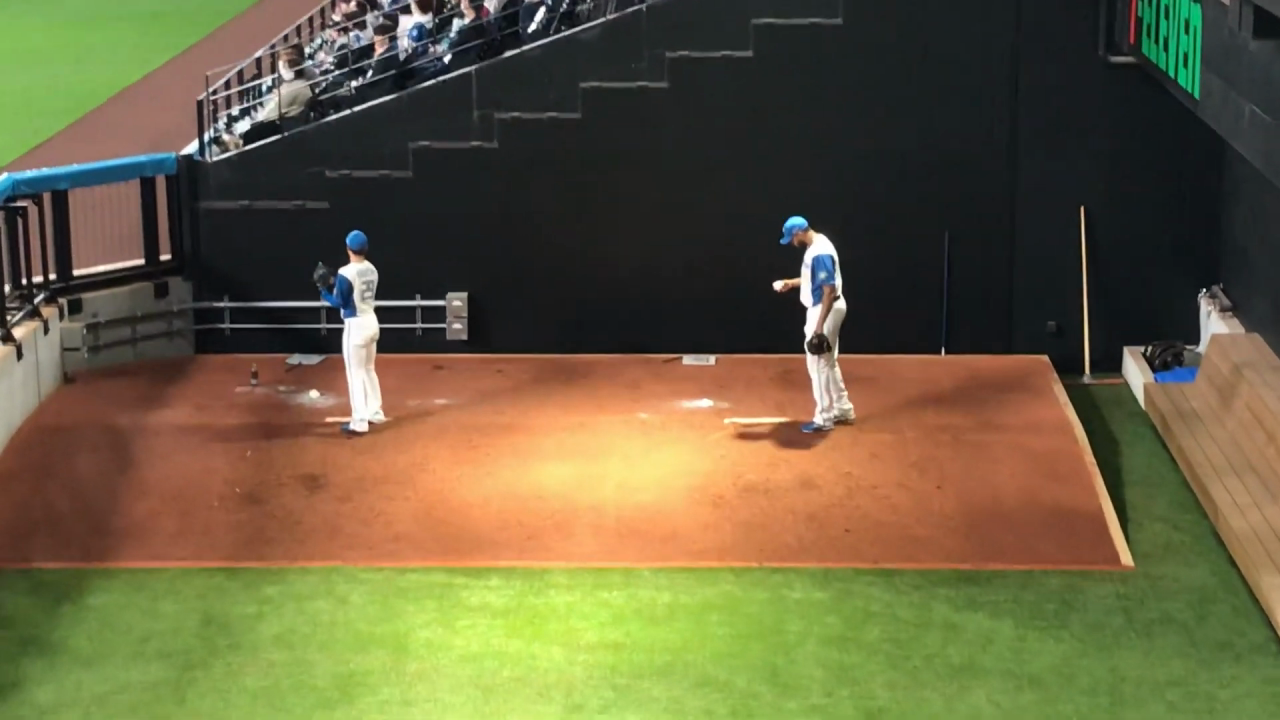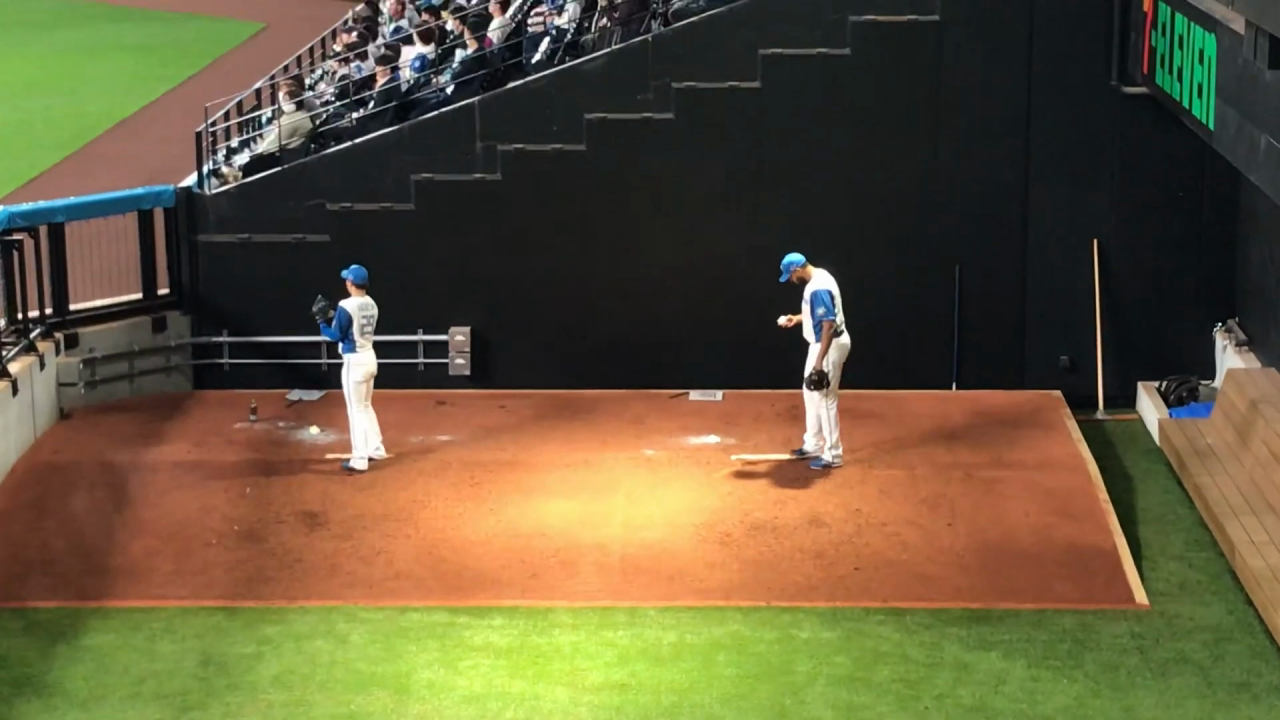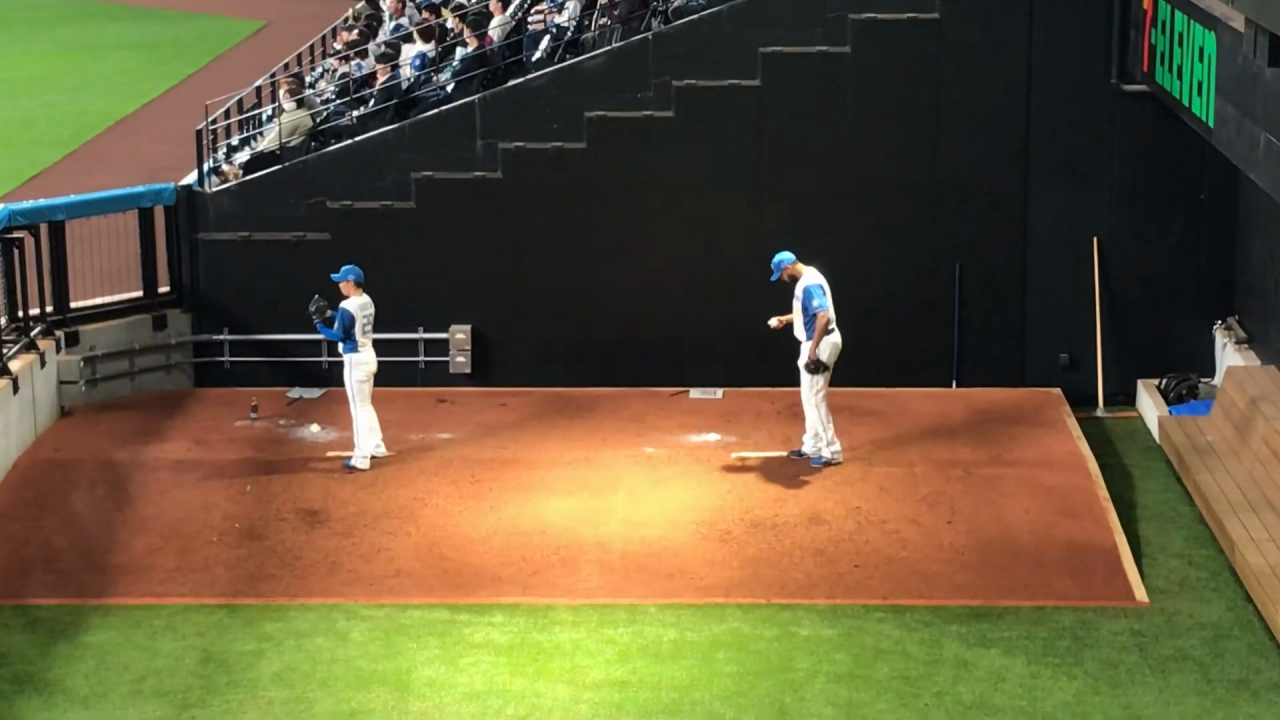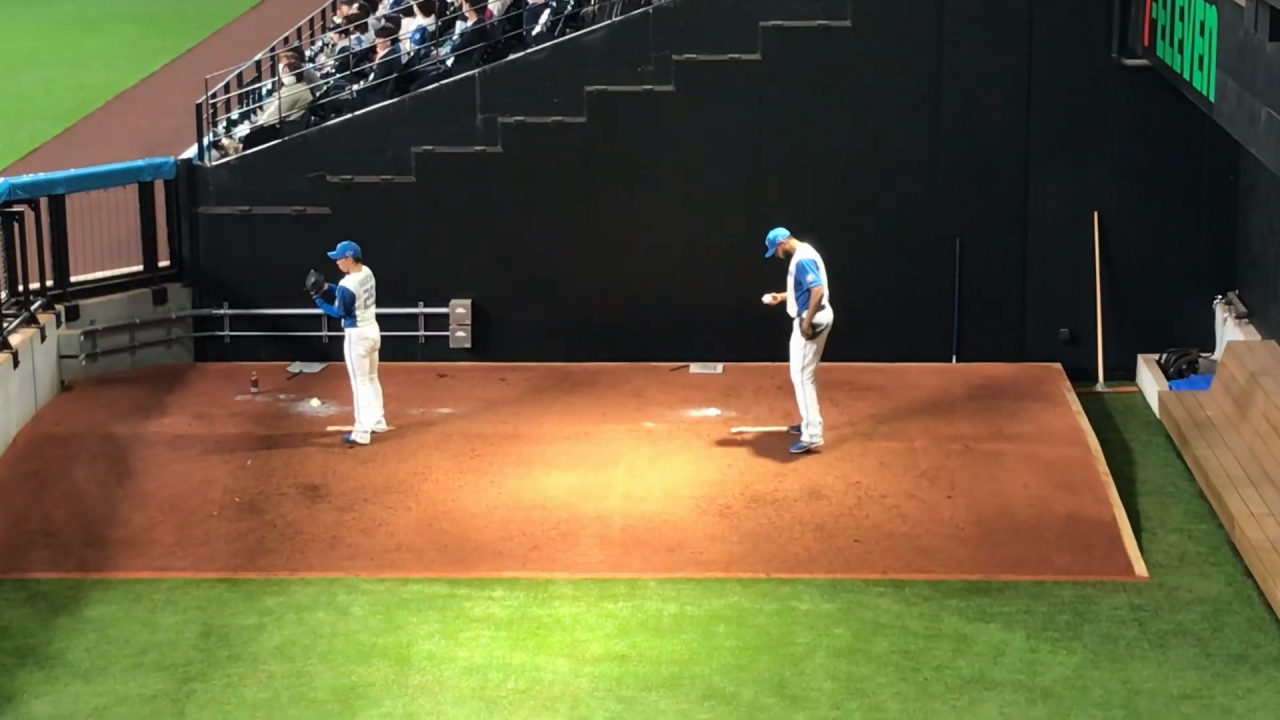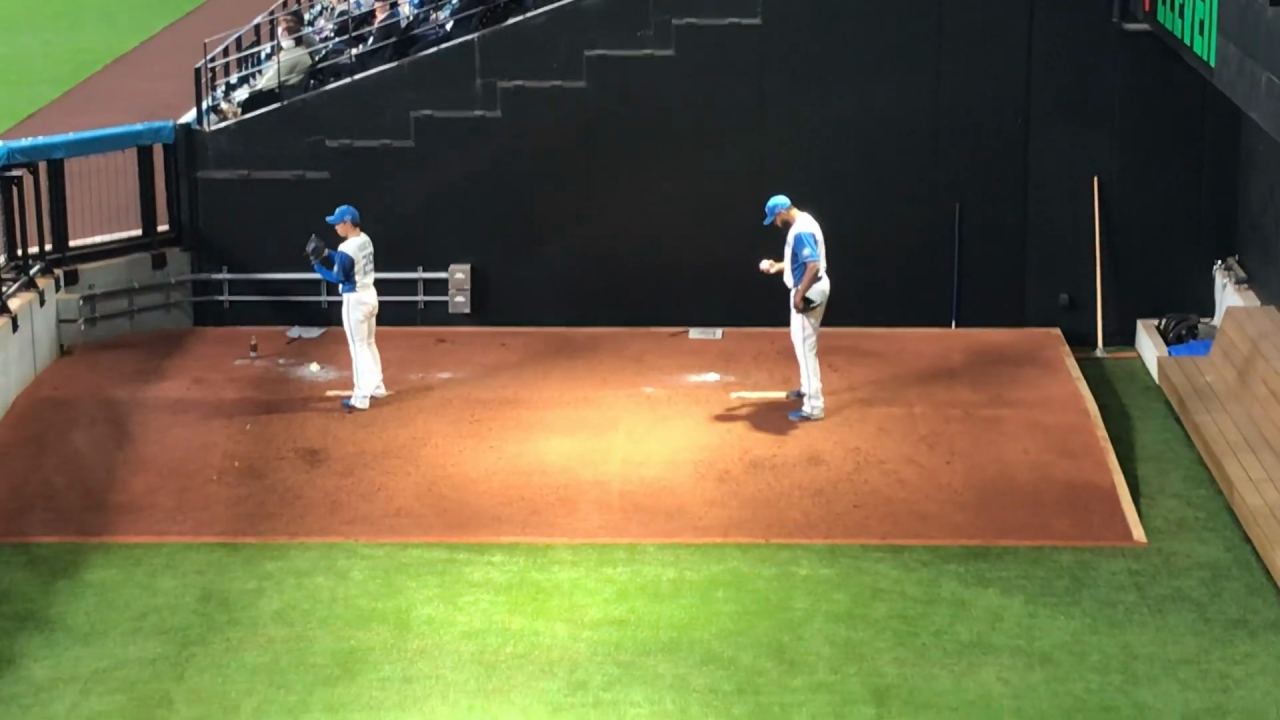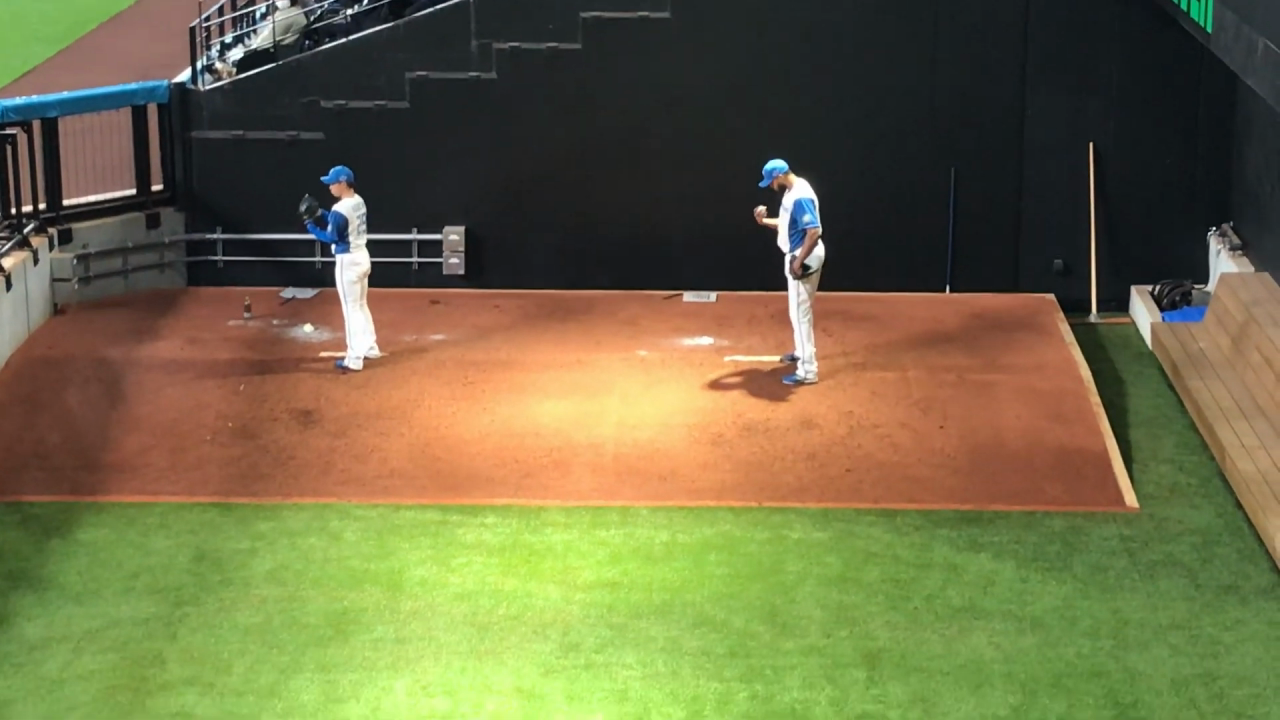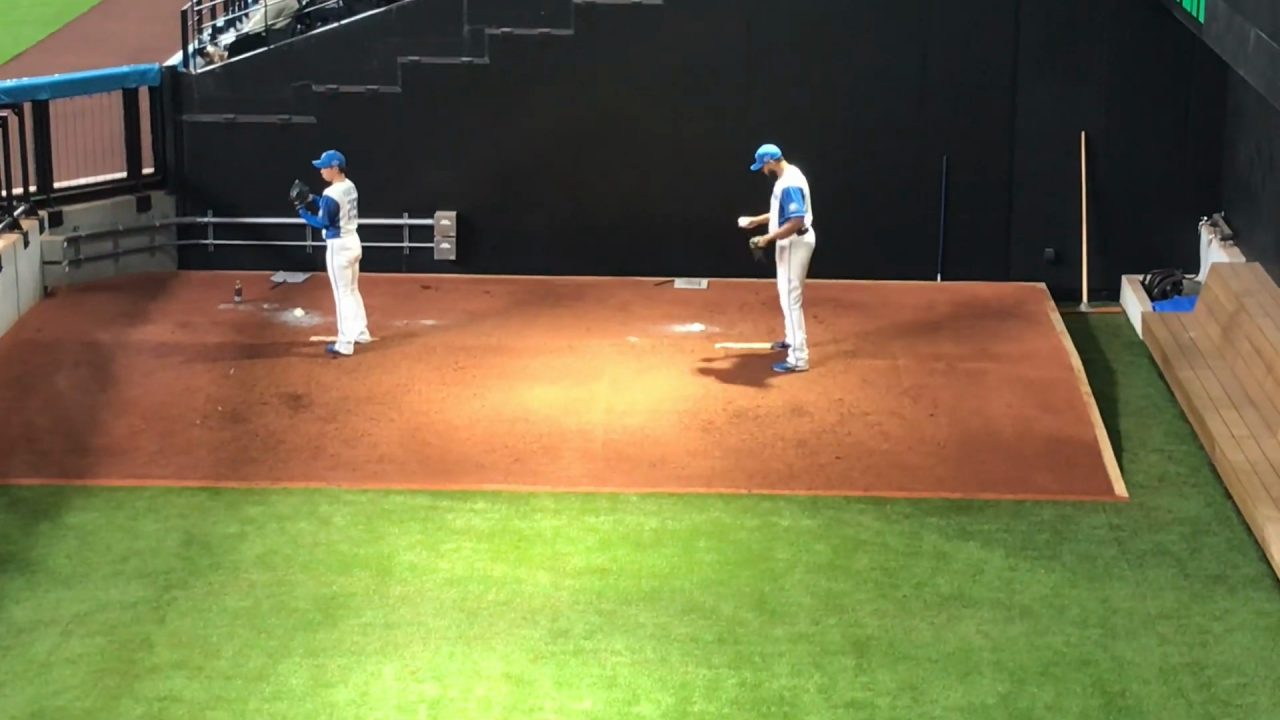
dt=0.4s
person 1, frame 1
left shoulder: (820, 253)
right shoulder: (816, 245)
left elbow: (829, 291)
left wrist: (820, 325)
right wrist: (792, 283)
left hip: (825, 310)
right hip: (820, 308)
left knee: (818, 362)
right knee: (828, 361)
left ankle: (824, 418)
right ankle: (843, 409)
person 1, frame 2
left shoulder: (818, 288)
right shoulder: (818, 278)
left elbow: (829, 326)
left wrist: (819, 361)
right wrist: (798, 318)
left hip: (830, 345)
right hip: (820, 343)
left knee: (825, 398)
right knee: (811, 393)
left ankle: (832, 454)
right ankle: (813, 445)
person 1, frame 3
left shoulder: (809, 284)
right shoulder: (806, 279)
left elbow: (823, 316)
left wrist: (813, 349)
right wrist: (786, 319)
left hip: (822, 343)
right hip: (813, 343)
left knee: (815, 397)
right knee: (809, 396)
left ankle: (831, 451)
right ankle: (812, 446)
person 1, frame 4
left shoulder: (802, 259)
right shoulder: (802, 255)
left elbow: (818, 291)
left wrist: (807, 322)
right wrist: (781, 296)
left hip: (812, 320)
right hip: (811, 319)
left knee: (801, 375)
right knee: (804, 374)
right ankle: (809, 423)
person 1, frame 5
left shoulder: (801, 231)
right shoulder: (802, 223)
left elbow: (813, 266)
left wrist: (799, 295)
right wrist: (778, 266)
left hip: (809, 291)
right hip: (809, 289)
left knee: (806, 346)
right knee: (800, 340)
right ankle: (807, 388)
person 1, frame 6
left shoulder: (800, 196)
right shoulder: (791, 192)
left elbow: (814, 232)
left wrist: (799, 262)
right wrist: (764, 220)
left hip: (804, 257)
right hip: (797, 256)
left knee: (800, 311)
right knee: (797, 309)
left ankle: (807, 371)
right ankle: (801, 352)
person 1, frame 7
left shoulder: (790, 184)
right shoulder: (786, 177)
left elbow: (796, 222)
left wrist: (767, 239)
right wrist: (758, 220)
left hip: (794, 244)
right hip: (790, 243)
left knee: (791, 298)
right knee: (786, 293)
left ankle: (798, 358)
right ankle: (792, 339)
person 2, frame 1
left shoulder: (346, 272)
right shoulder: (371, 269)
left elbow: (338, 302)
left wrist: (324, 291)
right wrist: (335, 283)
left hip: (356, 325)
right hip: (371, 321)
left knee: (355, 373)
right knee: (368, 370)
left ankle: (359, 422)
right ankle: (375, 413)
person 2, frame 2
left shoulder: (346, 306)
right shoulder: (371, 304)
left elbow: (336, 335)
left wrist: (322, 323)
right wrist: (334, 316)
left hip: (355, 361)
right hip: (369, 358)
left knee: (355, 410)
right knee: (366, 406)
left ankle: (359, 460)
right ankle: (376, 449)
person 2, frame 3
left shoulder: (347, 306)
right shoulder: (367, 301)
left elbow: (338, 335)
left wrist: (319, 324)
right wrist: (331, 315)
left hip: (355, 360)
right hip: (369, 356)
left knee: (358, 409)
right knee: (366, 405)
left ankle: (361, 459)
right ankle: (376, 447)
person 2, frame 4
left shoulder: (347, 284)
right shoulder: (367, 273)
left elbow: (339, 312)
left wrist: (319, 300)
right wrist: (328, 288)
left hip: (357, 335)
right hip: (372, 330)
left knee: (360, 383)
right knee: (371, 379)
left ankle: (362, 433)
right ankle: (377, 422)
person 2, frame 5
left shoulder: (346, 249)
right shoulder: (366, 240)
left elbow: (338, 278)
left wrist: (318, 266)
right wrist: (328, 254)
left hip: (355, 300)
right hip: (370, 295)
left knee: (358, 348)
right knee: (369, 344)
left ankle: (361, 398)
right ankle: (376, 387)
person 2, frame 6
left shoulder: (340, 209)
right shoulder: (359, 201)
left elbow: (331, 238)
left wrist: (311, 226)
left hip: (347, 261)
right hip: (362, 257)
left knee: (351, 309)
right knee: (361, 305)
left ankle: (354, 359)
right ankle: (370, 348)
person 2, frame 7
left shoulder: (331, 194)
right shoulder: (350, 186)
left elbow: (322, 223)
left wrist: (302, 210)
right wrist: (312, 199)
left hip: (339, 246)
right hip: (353, 241)
left knee: (342, 294)
right knee: (352, 290)
left ankle: (345, 344)
right ankle: (360, 332)
